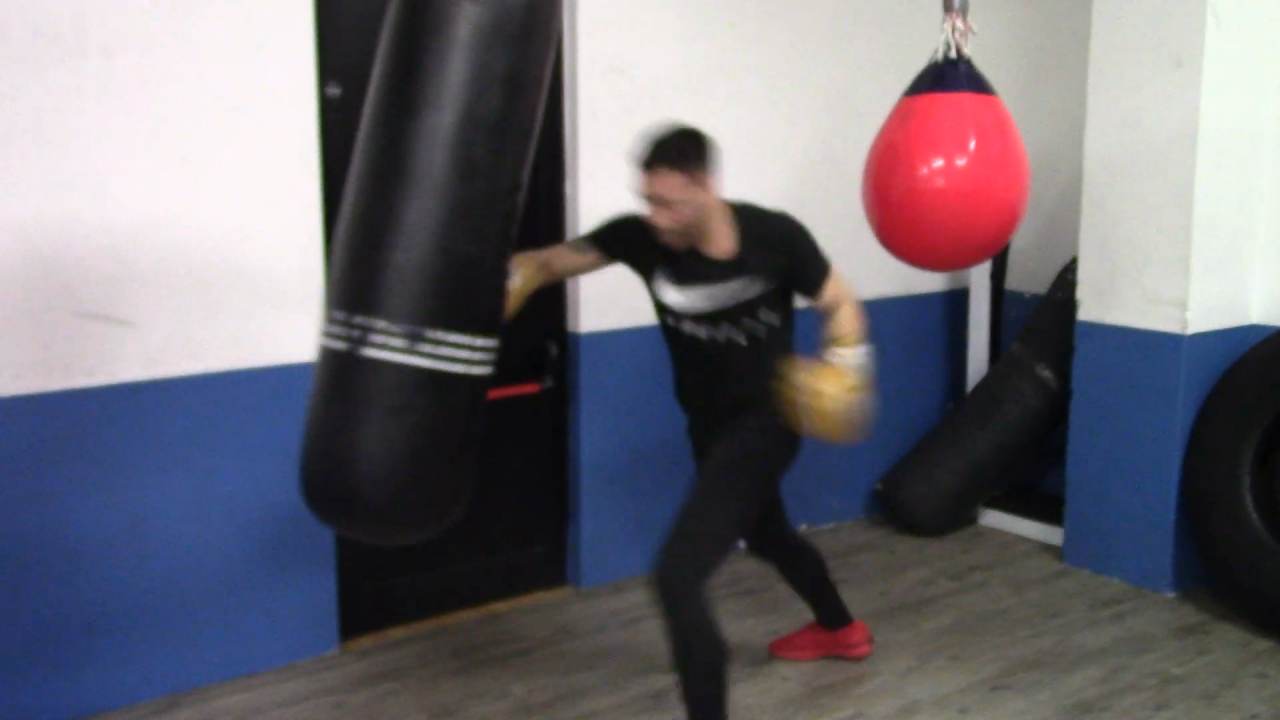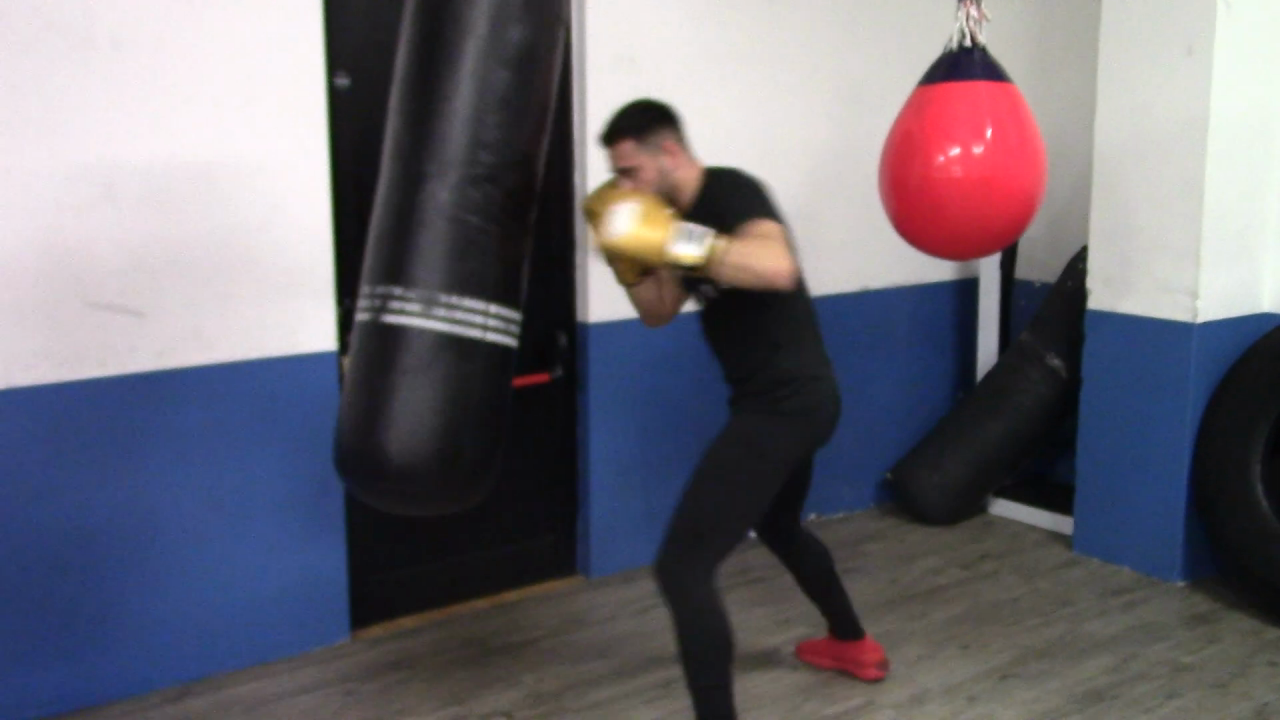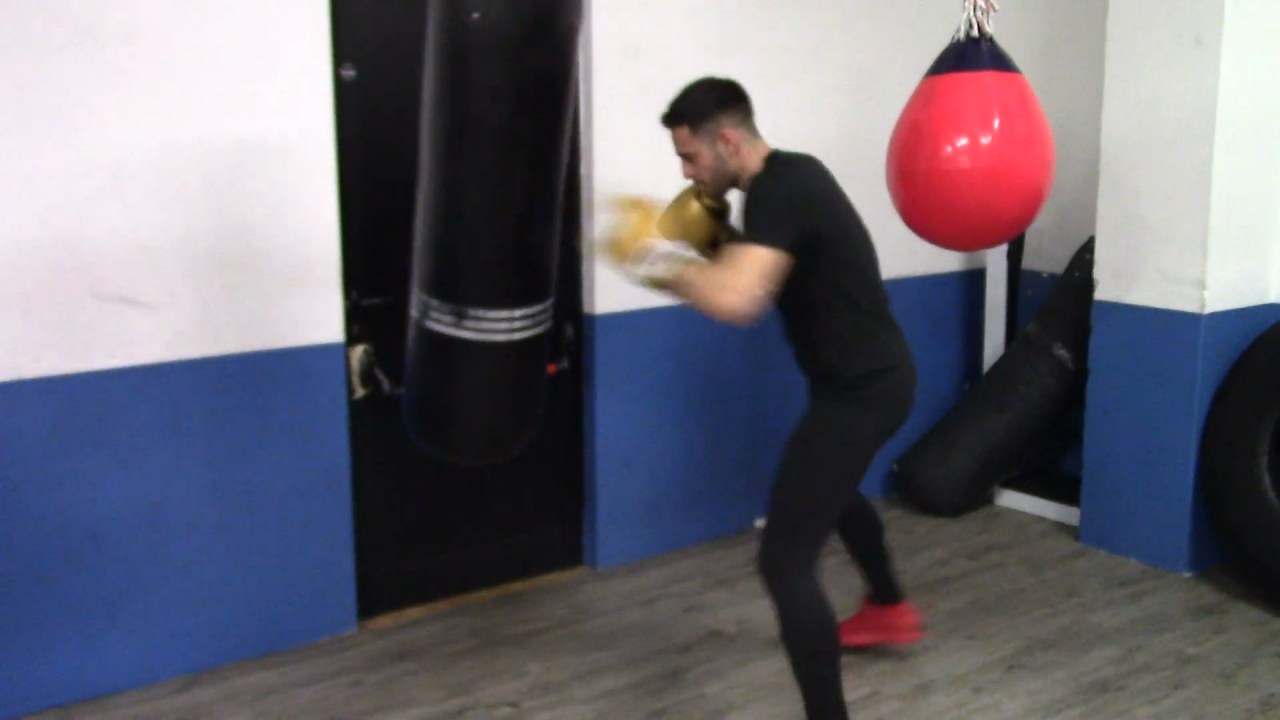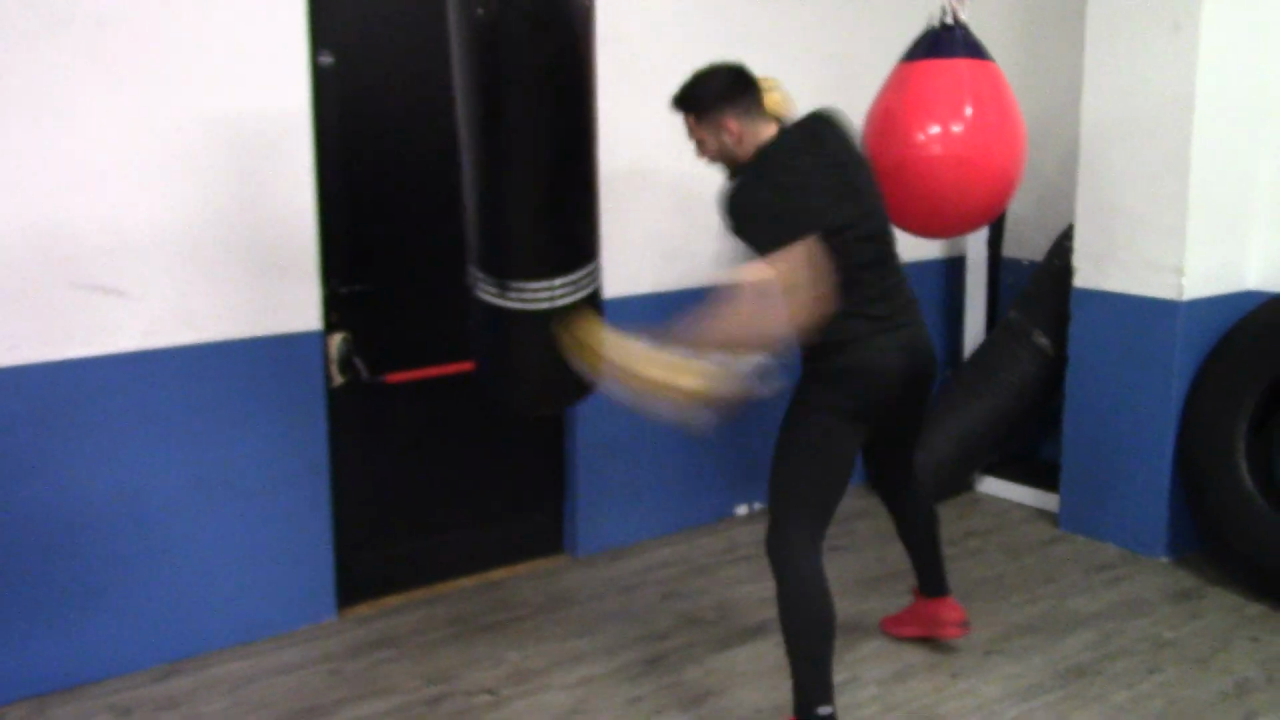
dt=0.4s
person 1, frame 1
left shoulder: (778, 237)
right shoulder: (643, 236)
left elbow: (840, 303)
right elbow: (552, 261)
left wrist: (846, 371)
right wrist: (515, 280)
left hip: (761, 427)
right hip: (710, 425)
left knee: (676, 575)
right knee: (769, 536)
right ankle: (841, 628)
person 1, frame 2
left shoulder: (730, 192)
right shoulder: (689, 210)
left elbow: (776, 269)
right elbow: (657, 310)
left wrist: (672, 241)
right wrist: (625, 248)
left hip: (781, 402)
right hip: (808, 394)
left knee: (681, 568)
right knee: (778, 525)
right ankle: (854, 644)
person 1, frame 3
left shoulder: (783, 191)
right shoulder: (792, 179)
left elbow: (735, 301)
right elbow: (788, 273)
left wrist: (661, 259)
left hip: (860, 390)
right hip: (882, 375)
left knee: (784, 560)
right knee: (834, 493)
right ankle: (890, 608)
person 1, frame 4
left shoulder: (758, 190)
right shoulder: (822, 132)
left elbow: (798, 298)
left wrist: (692, 344)
left hip: (845, 370)
right hip: (911, 349)
left knee: (792, 537)
right knee: (895, 476)
right ankle: (937, 604)
